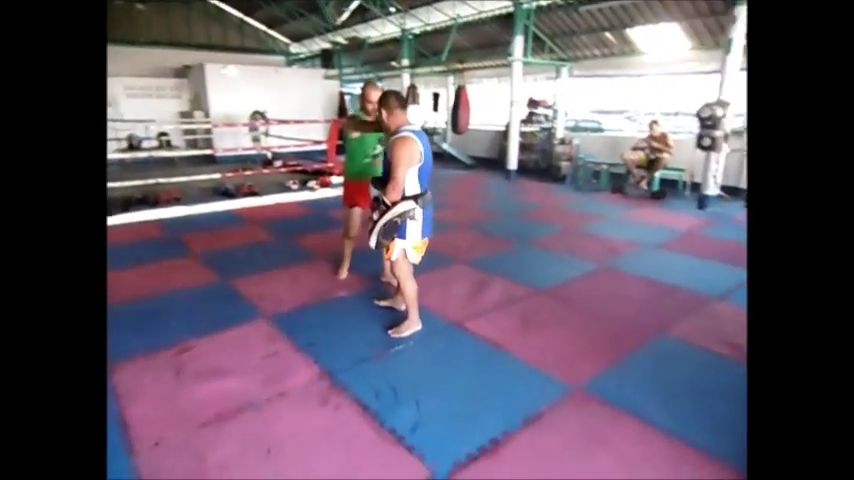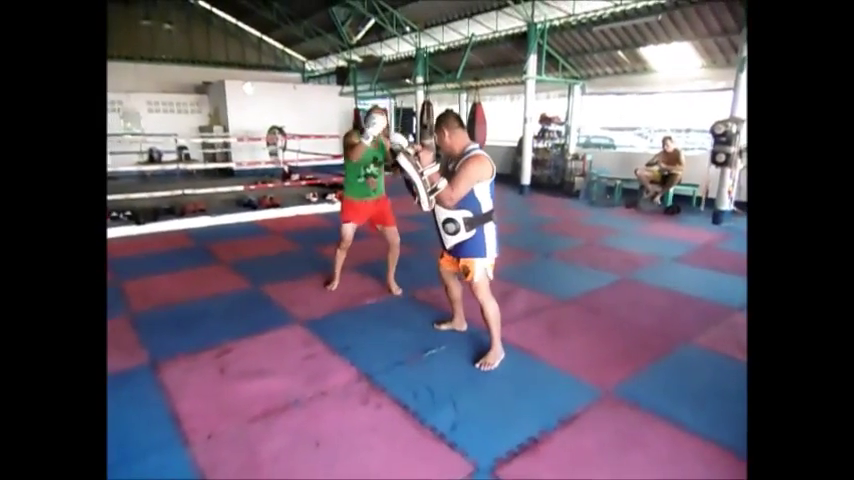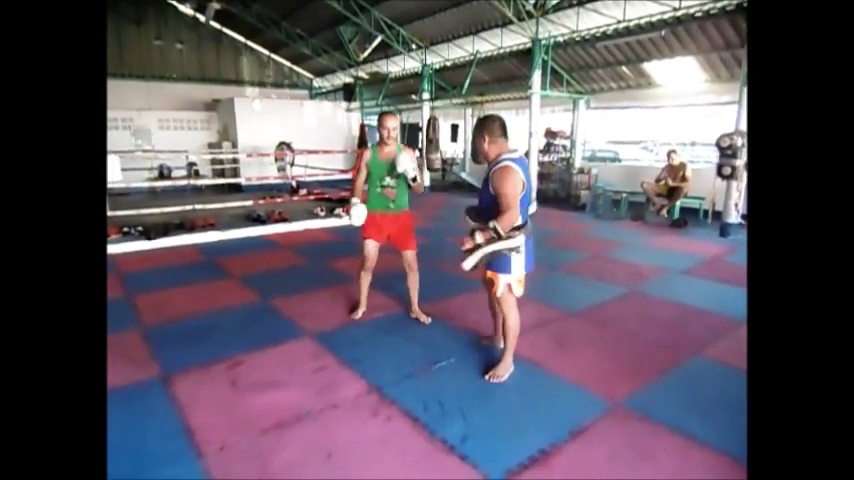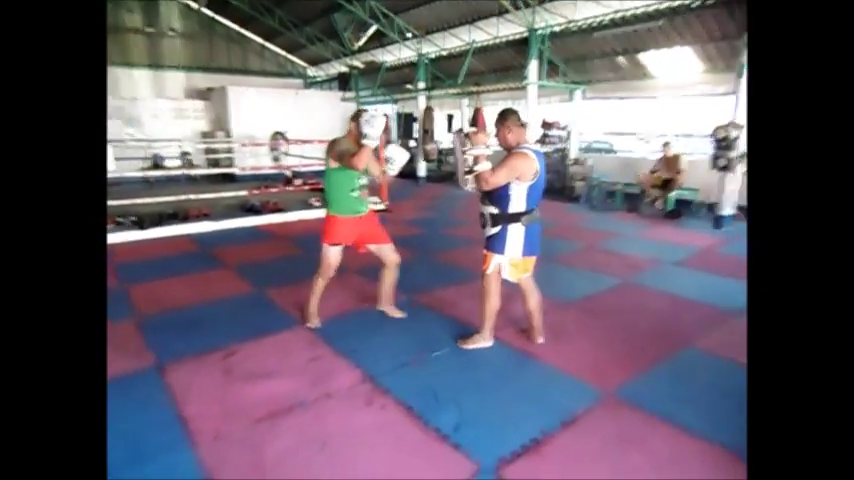
dt=1s
person 1, frame 1
left shoulder: (403, 142)
right shoulder: (418, 135)
left elbow: (395, 189)
left hip: (408, 216)
right hip: (414, 211)
left knee: (401, 268)
right knee: (399, 262)
left ankle: (413, 320)
right ankle: (398, 299)
person 1, frame 2
left shoulder: (476, 161)
right shoulder: (453, 158)
left elbow: (449, 198)
right elbow: (439, 195)
left wrist: (428, 168)
right wrist: (424, 168)
left hip: (477, 237)
right hip: (456, 235)
left knee: (482, 294)
right knee: (447, 274)
left ankle: (496, 347)
right ankle: (458, 321)
person 1, frame 3
left shoulder: (504, 171)
right shoulder: (517, 161)
left elbow: (509, 217)
right elbow: (526, 193)
left wrist: (476, 238)
left hip: (509, 248)
left knee: (505, 303)
right knee: (495, 293)
left ankle: (507, 361)
right ankle: (499, 336)
person 1, frame 4
left shoulder: (519, 159)
right shoulder: (534, 154)
left elbow: (486, 182)
left wrist: (478, 150)
left hip: (509, 232)
right hip: (525, 229)
left knee: (491, 283)
right knee: (526, 280)
left ankle: (485, 336)
right ankle: (536, 331)
person 2, frame 1
right shoulder: (354, 120)
right elbow: (369, 132)
right hip: (355, 182)
right knee: (352, 231)
left ankle: (386, 272)
right ankle: (345, 263)
person 2, frame 2
left shoulder: (384, 142)
right shoulder: (351, 138)
right elbow: (352, 157)
right wrist: (368, 136)
left hip: (378, 200)
right hip: (354, 201)
left knee: (394, 240)
right knee: (345, 244)
left ankle: (391, 281)
right ankle: (336, 278)
person 2, frame 3
left shoulder: (407, 153)
right shoulder: (367, 154)
left elbow: (419, 190)
right elbow: (359, 183)
left wrist: (413, 176)
right wrist: (355, 201)
left hip: (401, 216)
right hip: (375, 216)
left knee: (411, 265)
right knee: (367, 264)
left ankle: (415, 308)
right ankle: (362, 304)
person 2, frame 4
left shoulder: (367, 149)
right shoulder: (338, 147)
left elbow: (382, 177)
right elbow: (360, 164)
left wrist: (394, 165)
right wrist: (370, 138)
left hip: (364, 216)
right hip: (339, 219)
left knee: (392, 259)
right knee: (326, 270)
left ankle: (384, 301)
right ankle: (311, 310)
